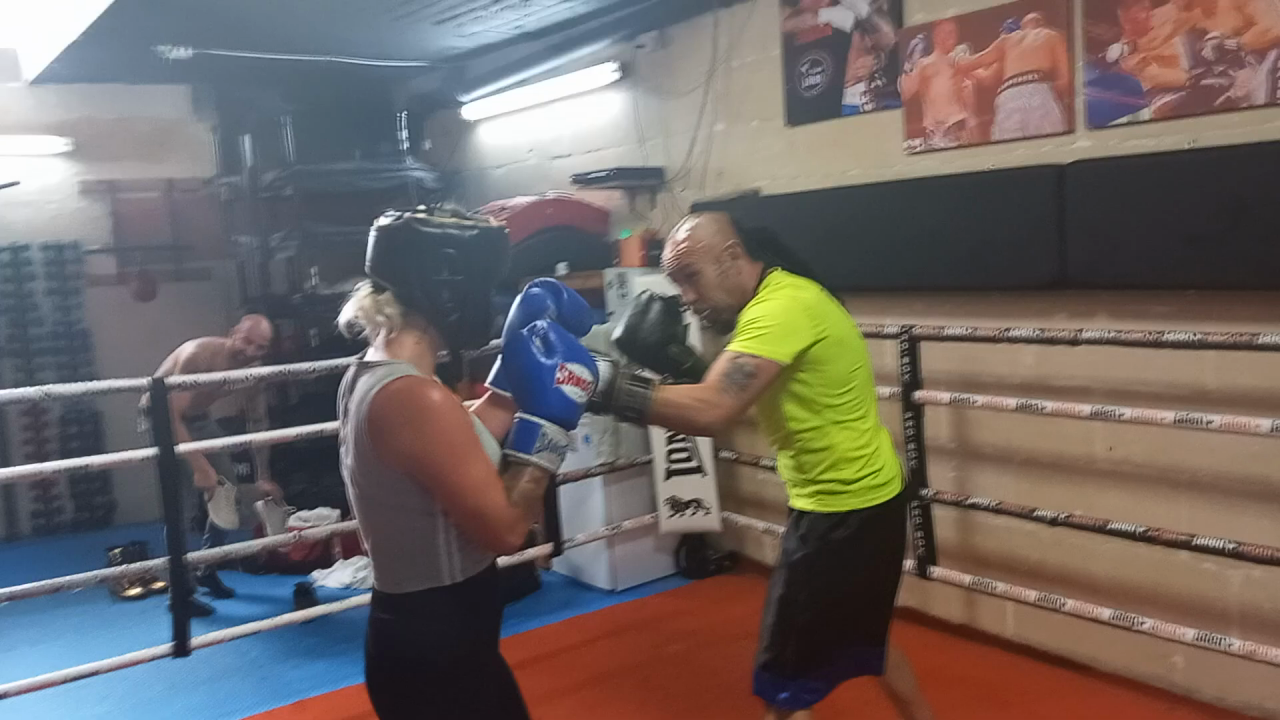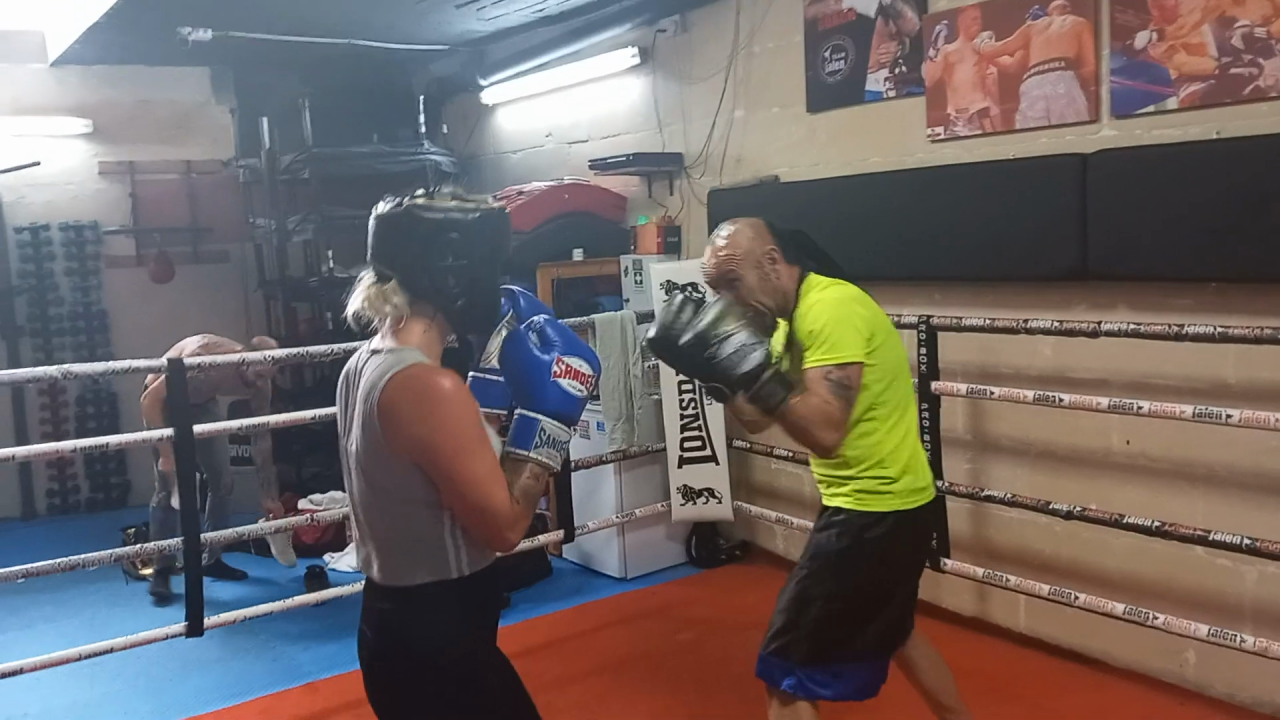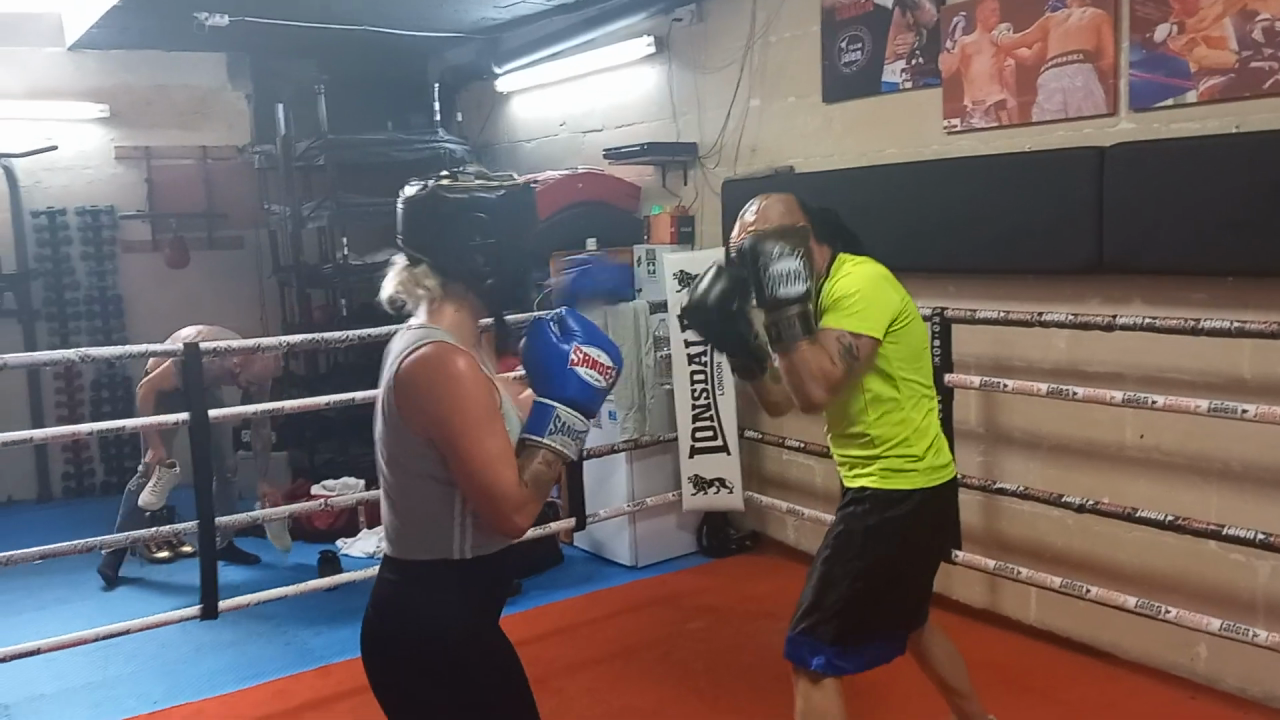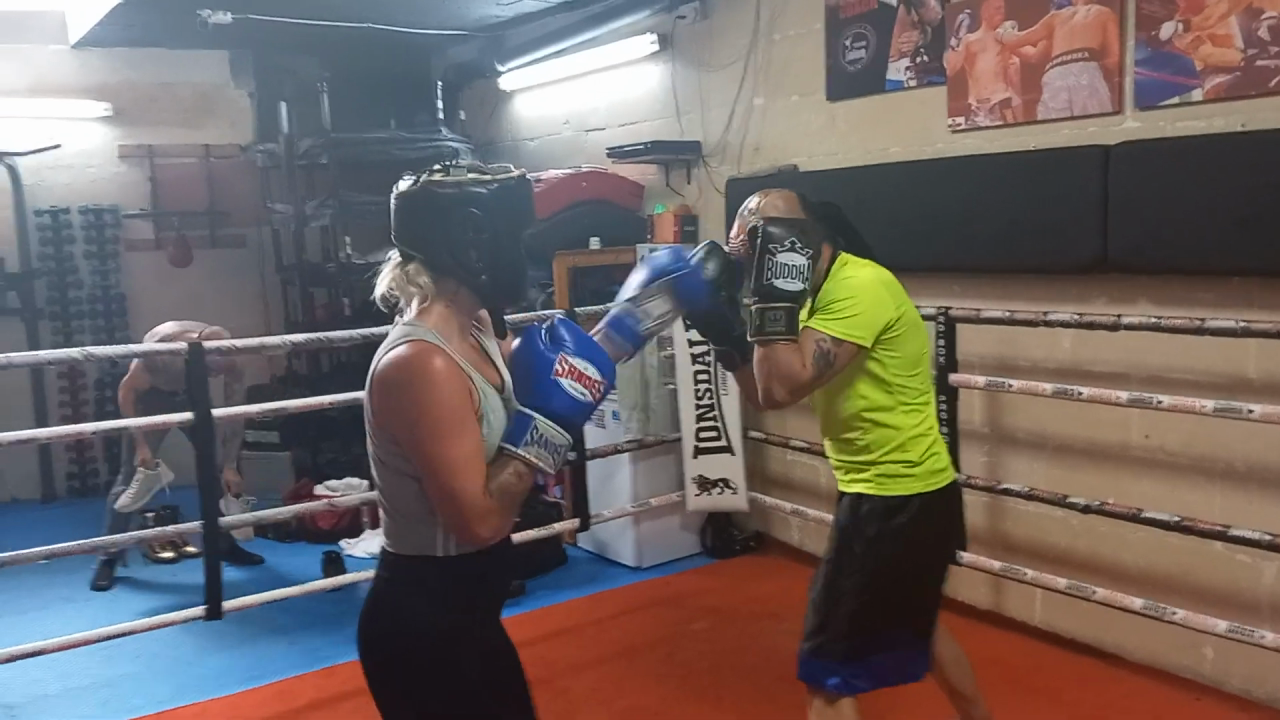
dt=0.2s
person 1, frame 1
left shoulder: (368, 376)
right shoulder: (416, 397)
right elbow: (505, 530)
left wrist: (519, 374)
right wrist: (549, 419)
left hip: (412, 632)
right hip: (437, 651)
person 1, frame 2
left shoulder: (368, 365)
right shoulder: (427, 386)
right elbow: (504, 527)
left wrist: (497, 377)
right wrist: (547, 413)
left hip: (410, 622)
right hip: (434, 641)
person 1, frame 3
left shoulder: (438, 339)
right shoulder: (443, 363)
right elbow: (512, 509)
left wrist: (570, 325)
right wrist: (569, 403)
right hip: (427, 622)
person 1, frame 4
left shoulder: (469, 327)
right shoulder: (418, 364)
left elbow: (530, 377)
right elbow: (480, 520)
left wrist: (631, 322)
right wrist: (548, 416)
right hip: (421, 619)
person 2, frame 1
left shoulder: (783, 308)
right shoulder: (771, 301)
left elbow: (708, 411)
right elbow: (724, 405)
left wrist: (609, 386)
right wrist: (663, 352)
left hip: (845, 513)
right hip: (862, 505)
right knee: (858, 634)
person 2, frame 2
left shoulder: (830, 307)
right shoulder: (793, 317)
left elbow: (825, 430)
right elbow: (759, 415)
left wrist: (754, 364)
right wrist: (712, 367)
left hip: (875, 514)
right hip: (893, 507)
left knee: (785, 673)
right knee: (888, 632)
person 2, frame 3
left shoulder: (858, 283)
right shoulder: (824, 290)
left elbow: (815, 392)
right elbow: (778, 400)
left wrist: (787, 295)
right wrist: (733, 331)
left hip: (896, 494)
right hip: (913, 490)
left knee: (812, 656)
right knee: (905, 617)
person 2, frame 4
left shoulder: (860, 285)
right shoulder: (828, 290)
left elbow: (783, 386)
right elbow: (765, 394)
left wrist: (779, 289)
right wrist: (725, 329)
left hip: (896, 500)
right hip: (912, 494)
left knee: (828, 670)
right knee: (911, 623)
person 3, frame 1
right shoulder: (200, 357)
left elbow: (257, 422)
right elbow: (169, 415)
left wrist: (263, 476)
right wrist: (198, 466)
left hip: (199, 419)
left knee: (224, 491)
right knee: (184, 507)
left ankle: (205, 572)
person 3, frame 2
left shoulder: (259, 381)
right shoulder: (202, 359)
left elbow: (261, 439)
right elbow: (150, 398)
left wrist: (268, 495)
right wrist: (166, 452)
left hip: (203, 404)
right hip: (165, 399)
left knee: (221, 481)
right knee: (169, 480)
left ankle: (213, 560)
right ankle: (161, 570)
person 3, frame 3
left shoulder: (258, 373)
right shoulder: (200, 356)
left elbow: (261, 428)
right elbow: (145, 390)
left wrist: (263, 482)
right wrist: (154, 445)
left hip: (204, 391)
right hip: (164, 389)
left knee: (227, 466)
right knee: (152, 468)
left ankle: (225, 544)
right ankle: (116, 550)
person 3, frame 4
left shoulder: (230, 363)
right elbow: (126, 392)
left wrist: (230, 466)
right wrist: (140, 444)
left hip: (191, 395)
right hip: (150, 395)
left knee: (218, 467)
right knee: (133, 474)
left ankle: (226, 544)
right ankle: (109, 558)
